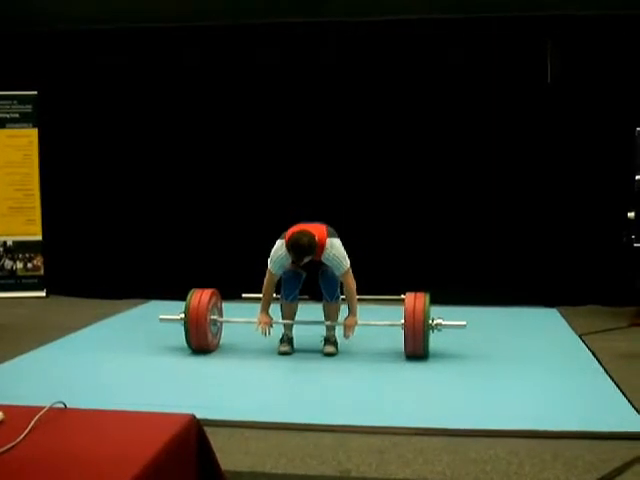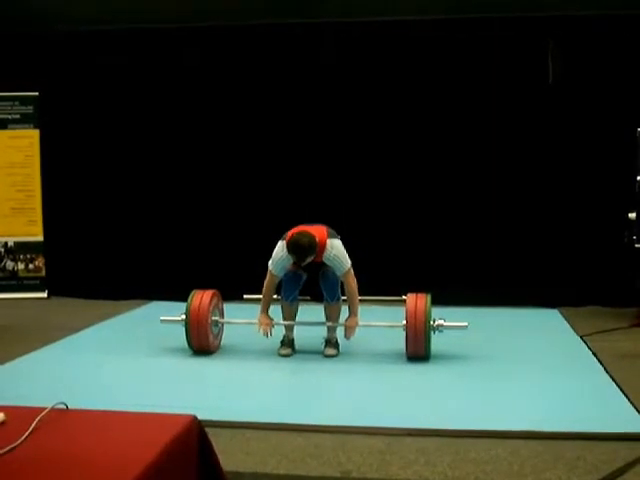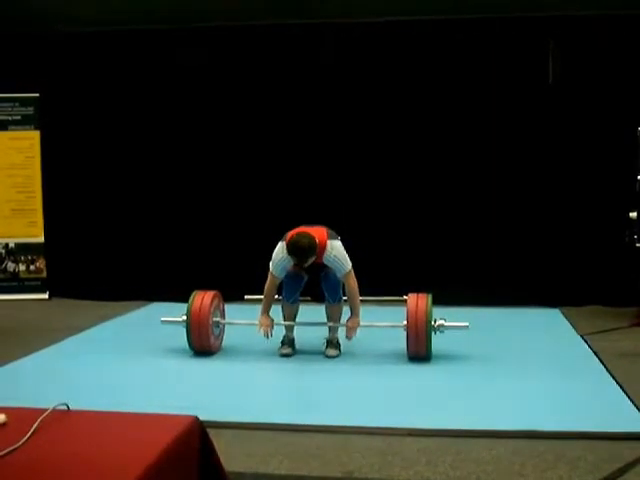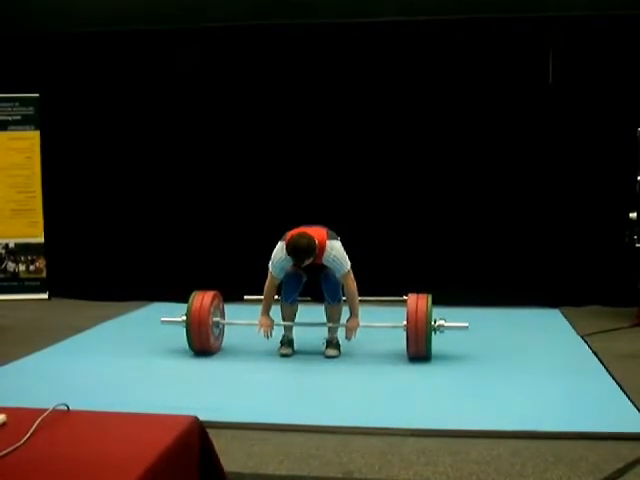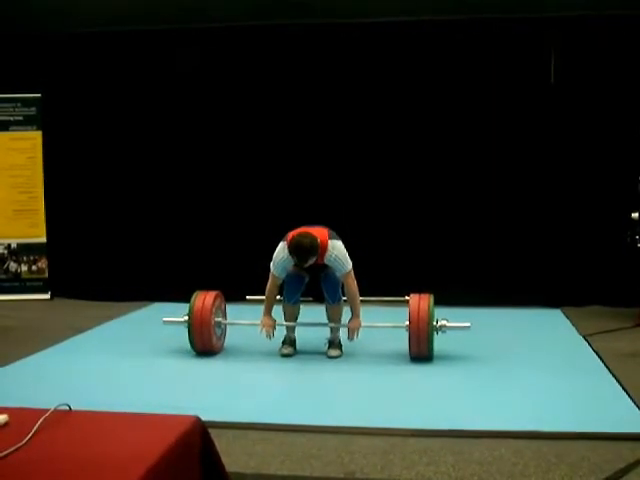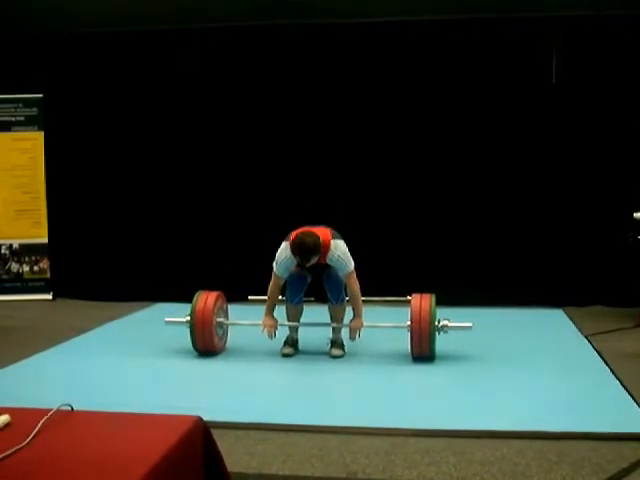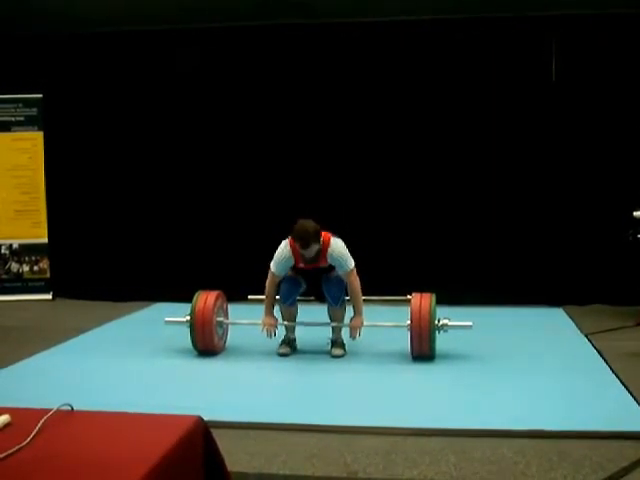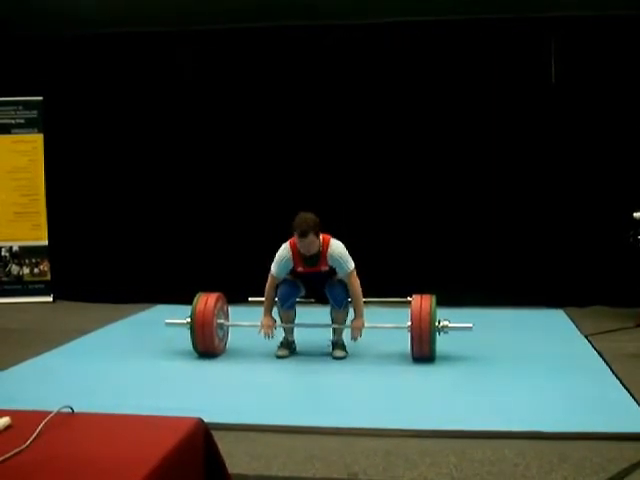
dt=0.4s
person 1, frame 1
left shoulder: (333, 247)
right shoulder: (280, 249)
left elbow: (348, 280)
right elbow: (270, 280)
left wrist: (352, 314)
right wrist: (264, 312)
left hip: (325, 260)
left knee: (331, 287)
right knee: (289, 286)
left ankle: (330, 336)
right ankle: (287, 335)
person 1, frame 2
left shoulder: (333, 248)
right shoulder: (281, 250)
left elbow: (349, 280)
right elbow: (270, 281)
left wrist: (353, 315)
right wrist: (263, 313)
left hip: (326, 263)
left knee: (332, 287)
right knee: (288, 287)
left ankle: (331, 338)
right ankle: (288, 337)
person 1, frame 3
left shoulder: (334, 249)
right shoulder: (281, 252)
left elbow: (350, 281)
right elbow: (272, 283)
left wrist: (355, 316)
right wrist: (264, 314)
left hip: (327, 264)
left knee: (333, 289)
right knee: (289, 288)
left ankle: (333, 338)
right ankle: (288, 337)
person 1, frame 4
left shoulder: (333, 249)
right shoulder: (280, 252)
left elbow: (349, 281)
right elbow: (271, 283)
left wrist: (354, 316)
right wrist: (264, 315)
left hip: (327, 265)
left knee: (333, 291)
right knee: (288, 290)
left ankle: (333, 339)
right ankle: (287, 337)
person 1, frame 5
left shoulder: (334, 249)
right shoulder: (283, 252)
left elbow: (349, 281)
right elbow: (273, 284)
left wrist: (356, 317)
right wrist: (267, 315)
left hip: (328, 265)
left knee: (333, 292)
right knee: (290, 291)
left ankle: (334, 338)
right ankle: (289, 337)
person 1, frame 6
left shoulder: (336, 248)
right shoulder: (285, 251)
left elbow: (351, 281)
right elbow: (276, 283)
left wrist: (358, 317)
right wrist: (268, 315)
left hip: (330, 265)
left knee: (336, 291)
right knee: (293, 292)
left ankle: (337, 338)
right ankle: (292, 337)
person 1, frame 7
left shoulder: (335, 247)
right shoulder: (285, 249)
left elbow: (352, 279)
right elbow: (272, 280)
left wrist: (358, 315)
right wrist: (268, 314)
left hip: (329, 271)
right hip: (298, 273)
left knee: (336, 294)
right knee: (285, 292)
left ankle: (337, 338)
right ankle: (289, 337)
person 1, frame 8
left shoulder: (335, 249)
right shoulder: (286, 252)
left elbow: (353, 281)
right elbow: (272, 282)
left wrist: (359, 317)
right wrist: (267, 315)
left hip: (329, 280)
right hip: (299, 280)
left knee: (340, 296)
right knee: (283, 294)
left ankle: (338, 340)
right ankle: (288, 339)
